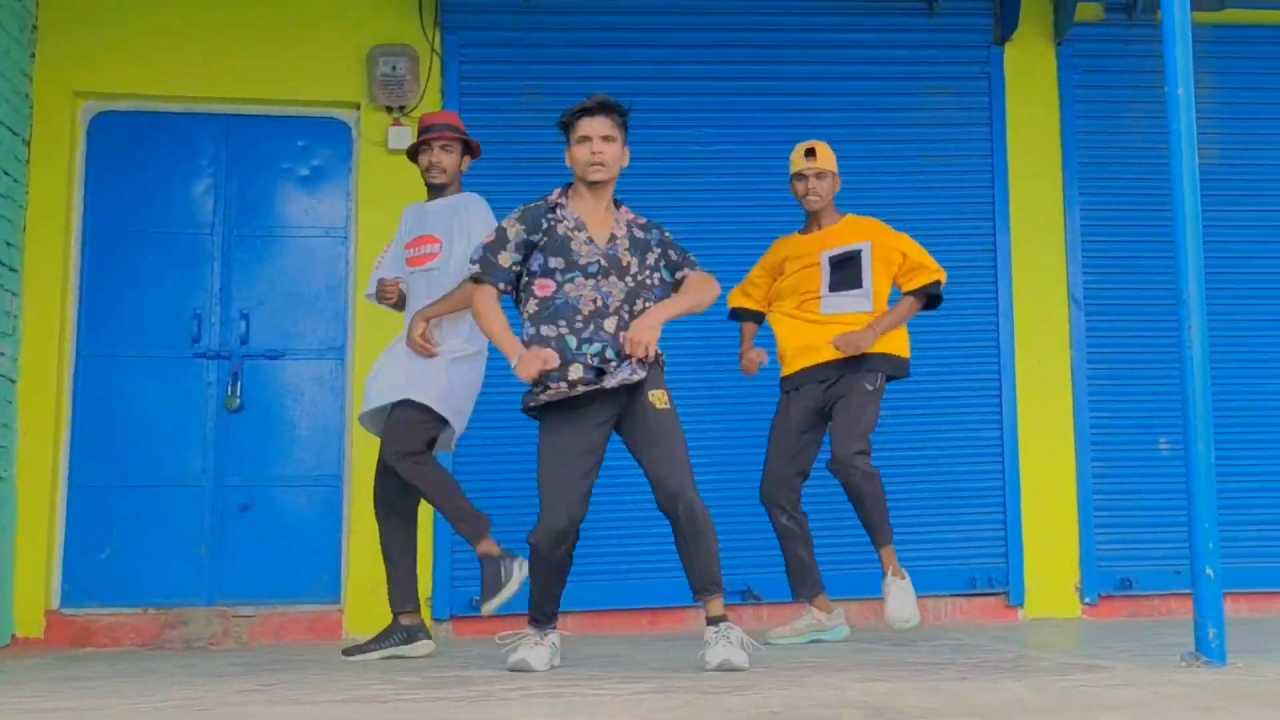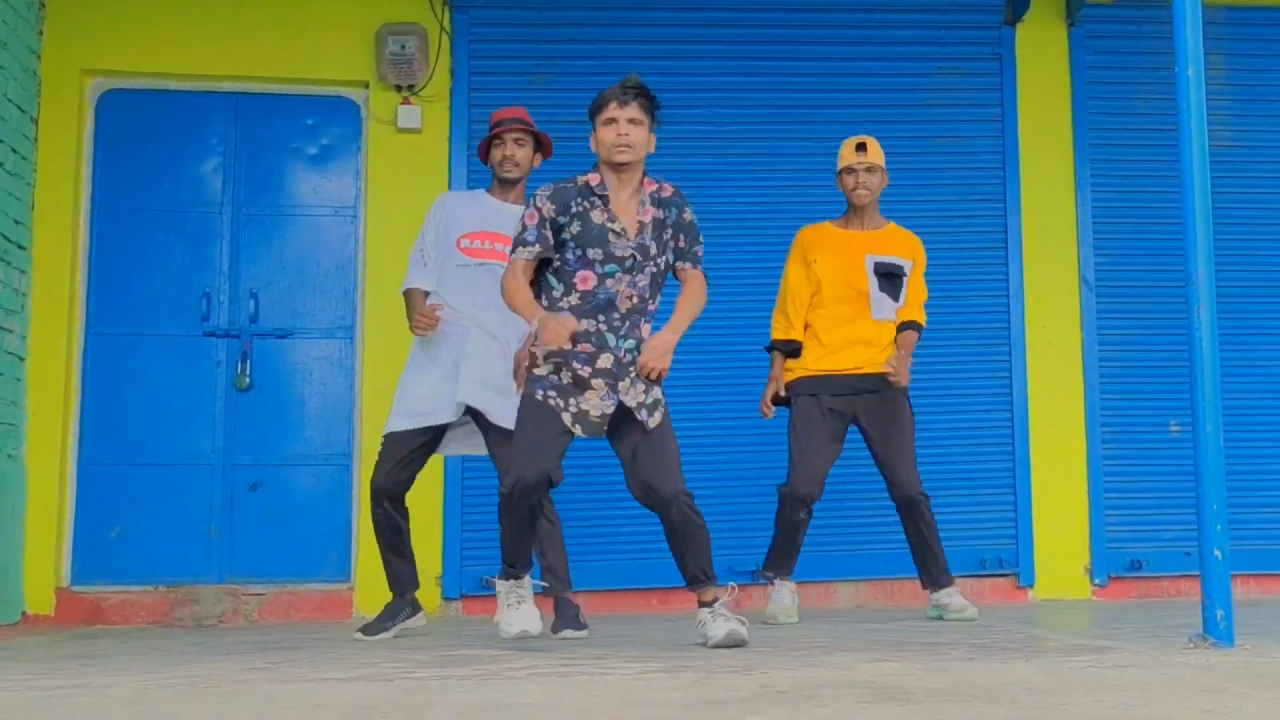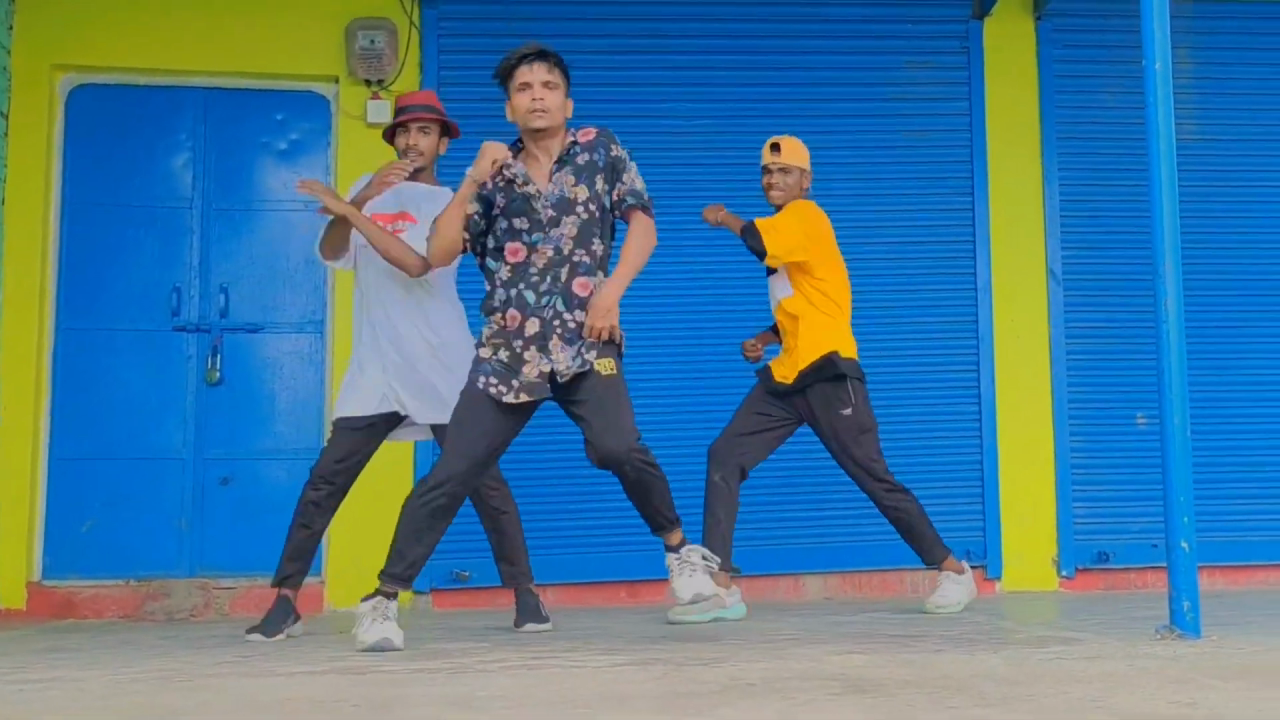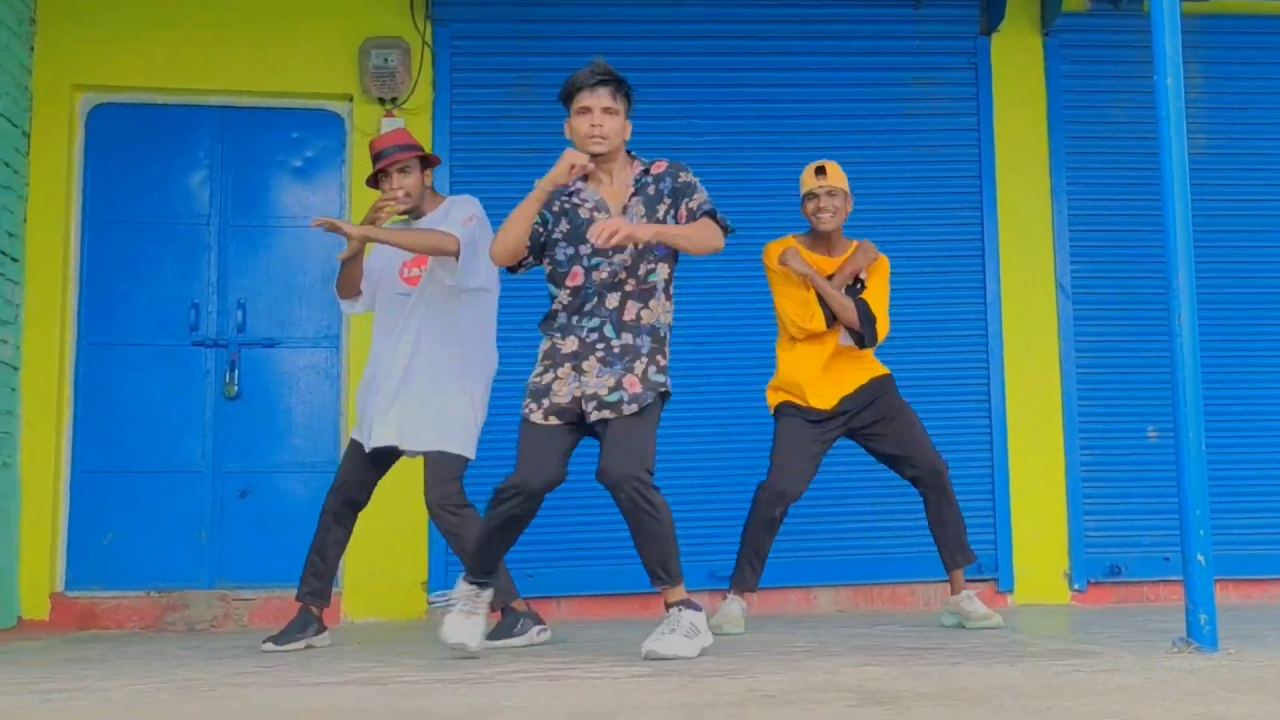
dt=0.3s
person 1, frame 1
left shoulder: (643, 231)
right shoulder: (530, 220)
left elbow: (705, 285)
right elbow: (480, 292)
left wrist: (657, 315)
right wrist: (516, 351)
left hip: (635, 379)
right hip: (565, 391)
left knee: (679, 492)
right knee: (559, 519)
left ankle: (719, 625)
right ankle: (540, 630)
person 1, frame 2
left shoulder: (669, 205)
right shoulder: (558, 201)
left elbow: (694, 282)
right elbow: (514, 280)
left wrist: (668, 335)
right wrist: (542, 320)
left hip: (633, 378)
right hip: (560, 373)
left knee: (669, 494)
right knee: (528, 477)
left ankle: (711, 604)
right ankle: (515, 584)
person 1, frame 3
left shoulder: (599, 150)
right shoulder: (494, 181)
left elbow: (642, 225)
right elbow: (438, 253)
left wrist: (616, 281)
right wrist: (474, 178)
left hip: (587, 341)
right hip: (510, 350)
left knee: (616, 448)
right knee: (449, 473)
left ankle: (677, 547)
right ankle: (384, 600)
person 1, frame 4
left shoulder: (671, 181)
right shoulder: (560, 197)
left elbow: (713, 239)
right elbow: (503, 255)
left wrist: (645, 230)
right wrist: (545, 187)
left hip: (636, 360)
right hip: (565, 362)
left knee: (627, 475)
right knee: (530, 482)
left ankle: (682, 609)
right ankle: (473, 587)
person 2, frame 1
left shoulder: (471, 208)
right shoulder: (412, 218)
right elbow: (386, 291)
left wrist: (427, 314)
right wrist: (388, 292)
left hip: (447, 362)
right hip: (411, 370)
left knee: (403, 458)
right knee: (389, 492)
left ankle: (495, 558)
right ankle: (406, 624)
person 2, frame 2
right shoulder: (450, 207)
right elbow: (417, 278)
right wrist: (415, 310)
left hip: (502, 379)
right hip: (434, 376)
right knee: (386, 485)
left ankle: (563, 603)
right ankle: (404, 599)
person 2, frame 3
left shoulder: (447, 202)
right shoulder: (371, 193)
left elbow: (418, 265)
right elbow: (333, 255)
left wrist: (350, 212)
right wrist: (357, 199)
left hip: (442, 366)
right hip: (374, 372)
left knee: (481, 477)
right knee: (326, 478)
left ankle: (523, 589)
right ankle: (285, 600)
person 2, frame 4
left shoulder: (466, 211)
right shoulder: (390, 234)
left elbow: (449, 247)
right elbow: (351, 297)
left wrist: (369, 234)
right wrist: (362, 240)
left hip: (453, 389)
right hip: (391, 391)
left knee: (444, 500)
right knee: (343, 497)
left ankle: (516, 609)
right ankle: (310, 614)
person 3, frame 1
left shoulder: (870, 234)
right shoulder: (784, 250)
left elbow: (928, 281)
right elbow: (748, 300)
left wrist: (870, 328)
right wrist: (748, 334)
left hip: (861, 368)
right hip: (802, 380)
left knee: (847, 459)
right knee: (776, 489)
left ankle: (892, 569)
right ankle: (820, 611)
person 3, frame 2
left shoulder: (908, 246)
right shoulder: (811, 240)
left elbow: (910, 320)
right elbow: (788, 314)
left wrist: (903, 358)
right wrist: (776, 376)
left hip: (880, 383)
right hip: (816, 385)
left knee: (907, 490)
right knee: (802, 487)
left ankle: (939, 589)
right ankle: (781, 580)
person 3, frame 3
left shoulder: (807, 215)
right shoulder: (779, 231)
left elbow: (761, 242)
left wrist: (725, 220)
right wrist: (761, 338)
left hip: (827, 372)
right hip: (787, 377)
left knee: (874, 478)
right knee: (724, 457)
left ankle: (952, 570)
right ankle: (722, 589)
person 3, frame 4
left shoulder: (873, 263)
right shoulder: (780, 254)
left elbow: (868, 333)
right elbow: (802, 324)
left wrist: (811, 277)
right wrist: (844, 273)
left hip: (866, 389)
right hip: (803, 401)
left knee: (932, 471)
right knee: (778, 490)
left ankle: (959, 593)
right ankle: (738, 595)
